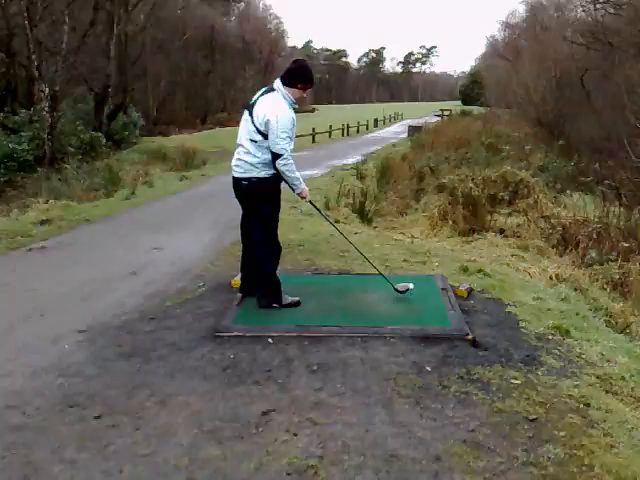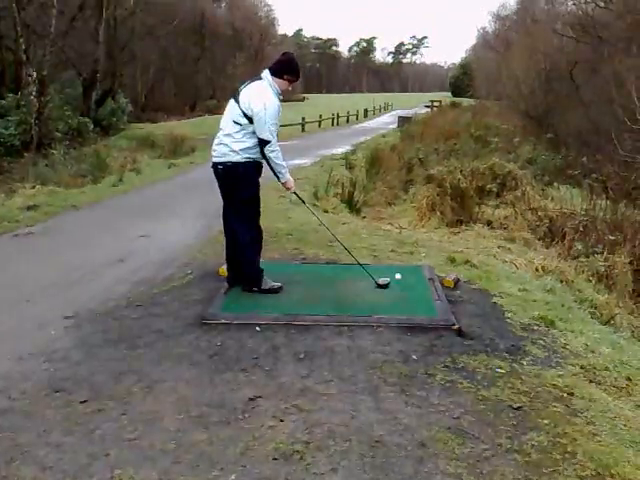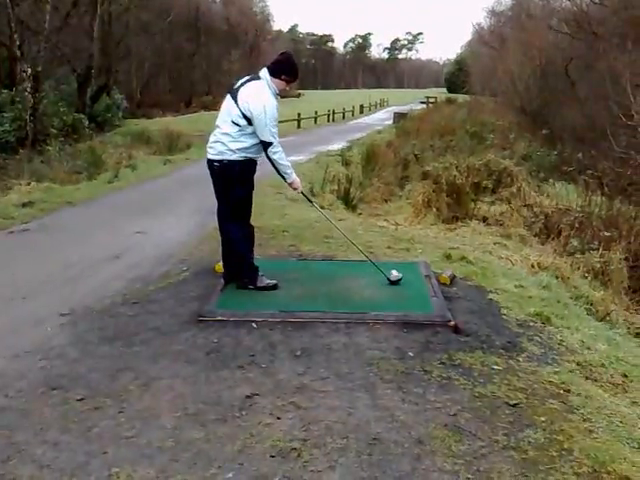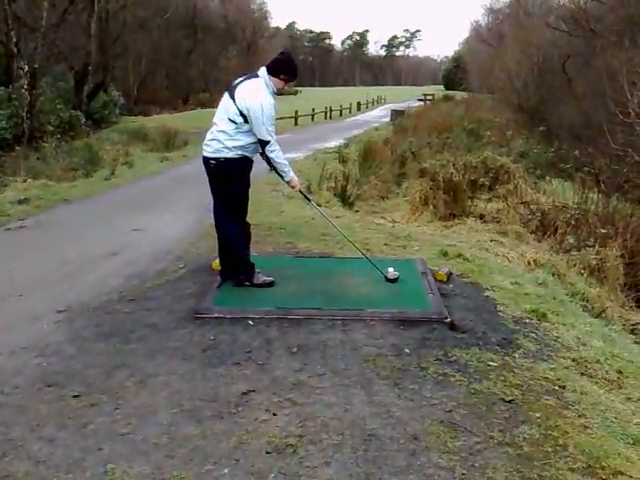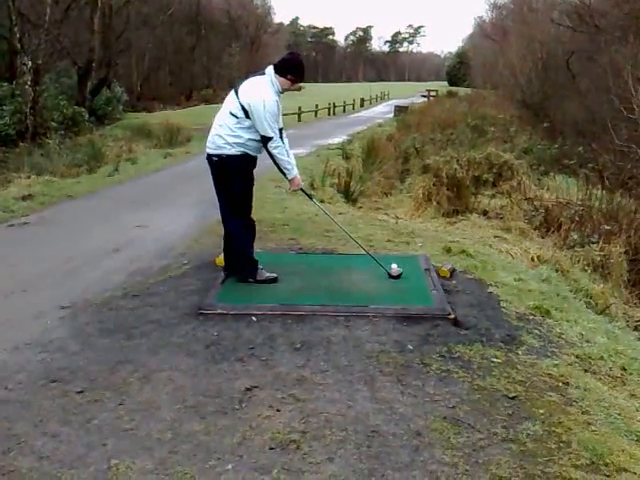
dt=0.3s
person 1, frame 1
left shoulder: (266, 95)
right shoulder: (281, 111)
right elbow: (281, 157)
right wrist: (299, 185)
left hip: (244, 174)
right hip: (260, 179)
left knee: (252, 232)
right knee: (266, 238)
left ankle: (250, 285)
right ankle: (270, 295)
person 1, frame 2
left shoulder: (256, 86)
right shoulder: (266, 99)
right elbow: (268, 144)
right wrist: (284, 175)
left hip: (227, 160)
right hip: (238, 164)
left knee: (235, 220)
right knee: (248, 223)
left ankle: (236, 273)
right ankle: (253, 279)
person 1, frame 3
left shoulder: (250, 83)
right shoulder: (264, 100)
right elbow: (271, 145)
right wrist: (291, 176)
left hip: (221, 157)
right hip: (233, 162)
left knee: (230, 218)
right knee: (239, 220)
left ankle: (233, 271)
right ankle: (247, 275)
person 1, frame 4
left shoulder: (250, 82)
right shoulder: (261, 98)
right elbow: (268, 143)
left wrist: (269, 161)
right wrist: (288, 175)
left hip: (218, 155)
right hip: (228, 159)
left knee: (227, 215)
right knee: (235, 218)
left ankle: (230, 268)
right ankle: (243, 273)
person 1, frame 5
left shoulder: (263, 84)
right shoulder: (264, 96)
left elbow: (278, 134)
right elbow: (271, 141)
left wrist: (293, 167)
right wrist: (291, 173)
left hip: (233, 154)
right hip: (229, 155)
left knee: (237, 212)
right knee: (240, 214)
left ankle: (234, 263)
right ankle: (247, 269)
